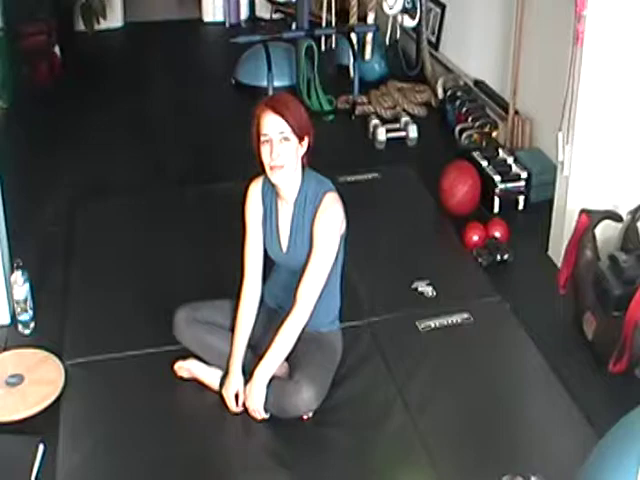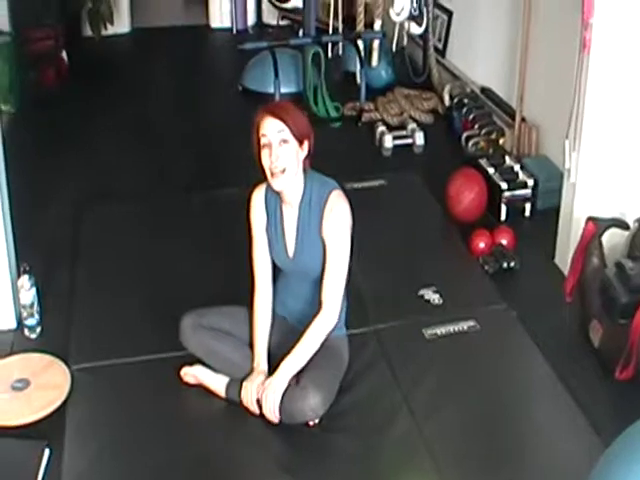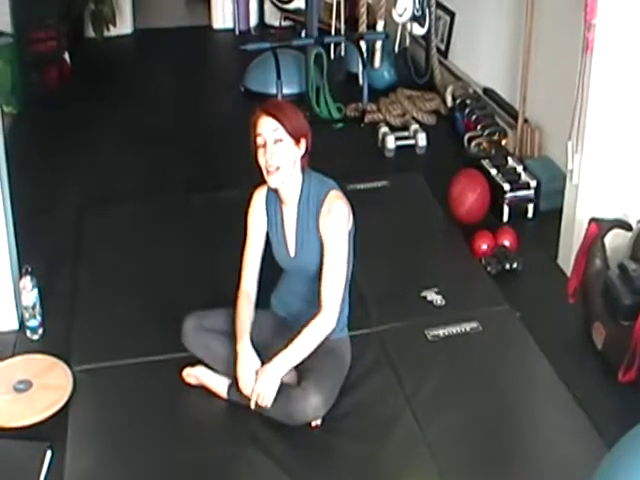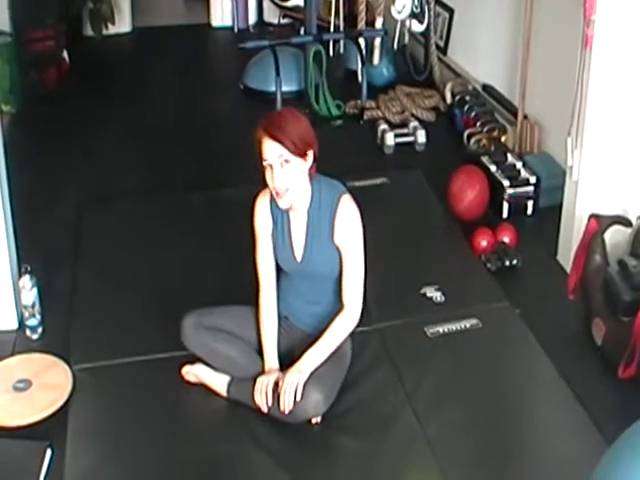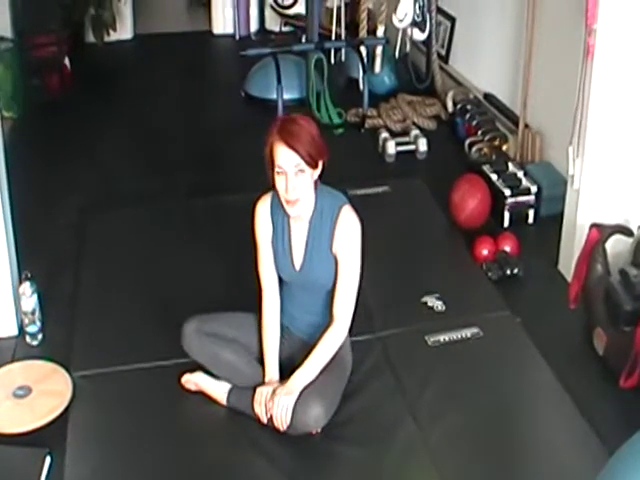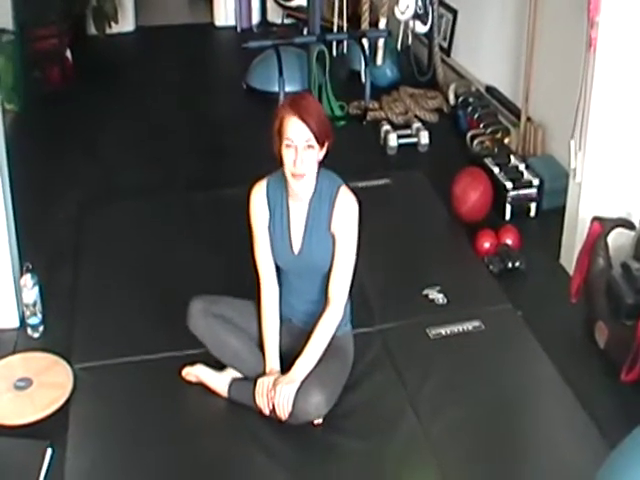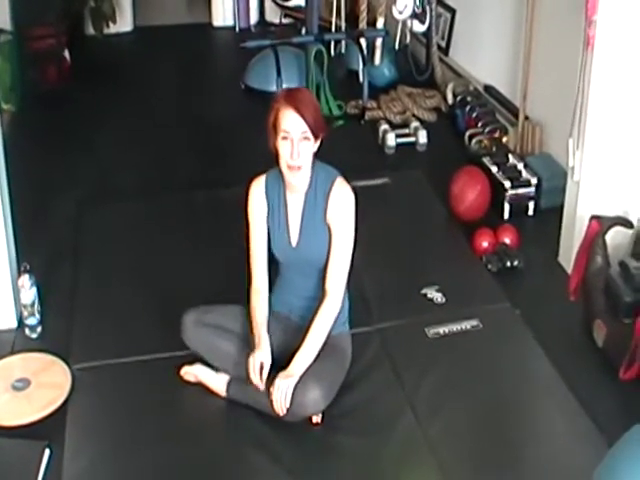
dt=0.7s
person 1, frame 1
left shoulder: (326, 205)
right shoulder: (258, 192)
left elbow: (303, 308)
right elbow: (251, 284)
left wrist: (258, 378)
right wrist: (235, 366)
left hip: (316, 330)
right hip: (271, 311)
left knee: (304, 397)
right knee: (185, 320)
left ankle: (213, 376)
right ankle: (282, 371)
person 1, frame 2
left shoulder: (332, 204)
right shoulder: (261, 199)
left elbow: (331, 310)
right elbow: (262, 288)
left wrist: (279, 377)
right wrist: (259, 367)
left hip: (321, 336)
right hip: (278, 320)
left knee: (309, 404)
right knee: (191, 326)
left ankle: (222, 383)
right ankle: (292, 382)
person 1, frame 3
left shoulder: (331, 205)
right shoulder: (262, 200)
left elbow: (330, 312)
right elbow: (247, 287)
left wrist: (278, 366)
right wrist: (242, 348)
left hip: (324, 337)
right hip: (280, 320)
left knee: (310, 405)
right knee: (193, 328)
left ankle: (223, 383)
right ankle: (291, 380)
person 1, frame 4
left shoulder: (341, 209)
right shoulder: (265, 205)
left elbow: (352, 310)
right elbow: (267, 289)
left wrist: (304, 366)
right wrist: (271, 366)
left hip: (325, 334)
right hip: (280, 320)
left knee: (310, 401)
right knee: (192, 327)
left ankle: (223, 382)
right ankle: (283, 380)
person 1, frame 5
left shoulder: (343, 220)
right shoulder: (266, 209)
left elbow: (341, 322)
right elbow: (270, 295)
left wrist: (293, 386)
right wrist: (272, 377)
left hip: (325, 343)
right hip: (281, 329)
left knee: (310, 415)
right knee: (193, 333)
left ankle: (225, 390)
right ankle: (272, 388)
person 1, frame 6
left shoulder: (342, 202)
right shoulder: (262, 194)
left elbow: (336, 304)
right elbow: (268, 284)
left wrist: (294, 375)
right wrist: (273, 368)
left hip: (327, 334)
right hip: (282, 321)
left knee: (310, 404)
right knee: (199, 312)
left ankle: (227, 382)
right ankle: (274, 379)
person 1, frame 7
left shoulder: (337, 193)
right shoulder: (261, 189)
left elbow: (334, 294)
right elbow: (257, 277)
left wrist: (295, 370)
right wrist: (260, 342)
left hip: (326, 332)
right hip: (280, 320)
left knee: (310, 398)
right knee: (193, 324)
left ankle: (224, 383)
right ankle: (279, 380)
